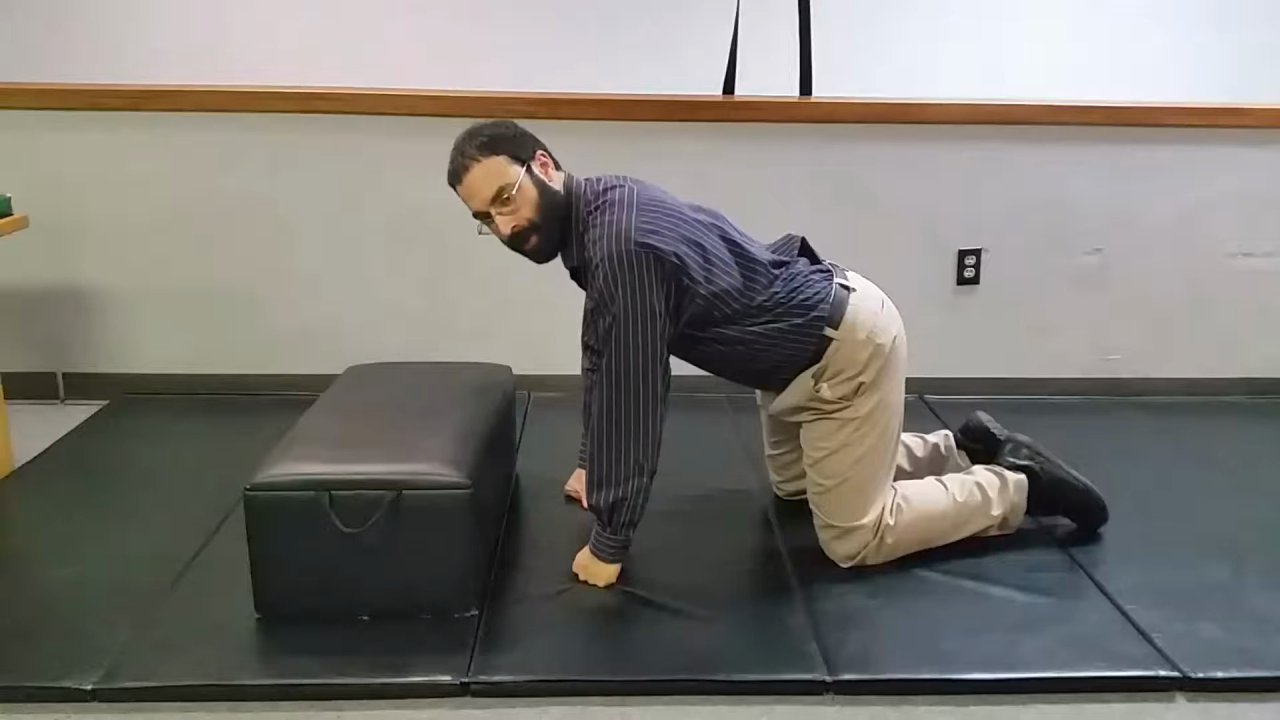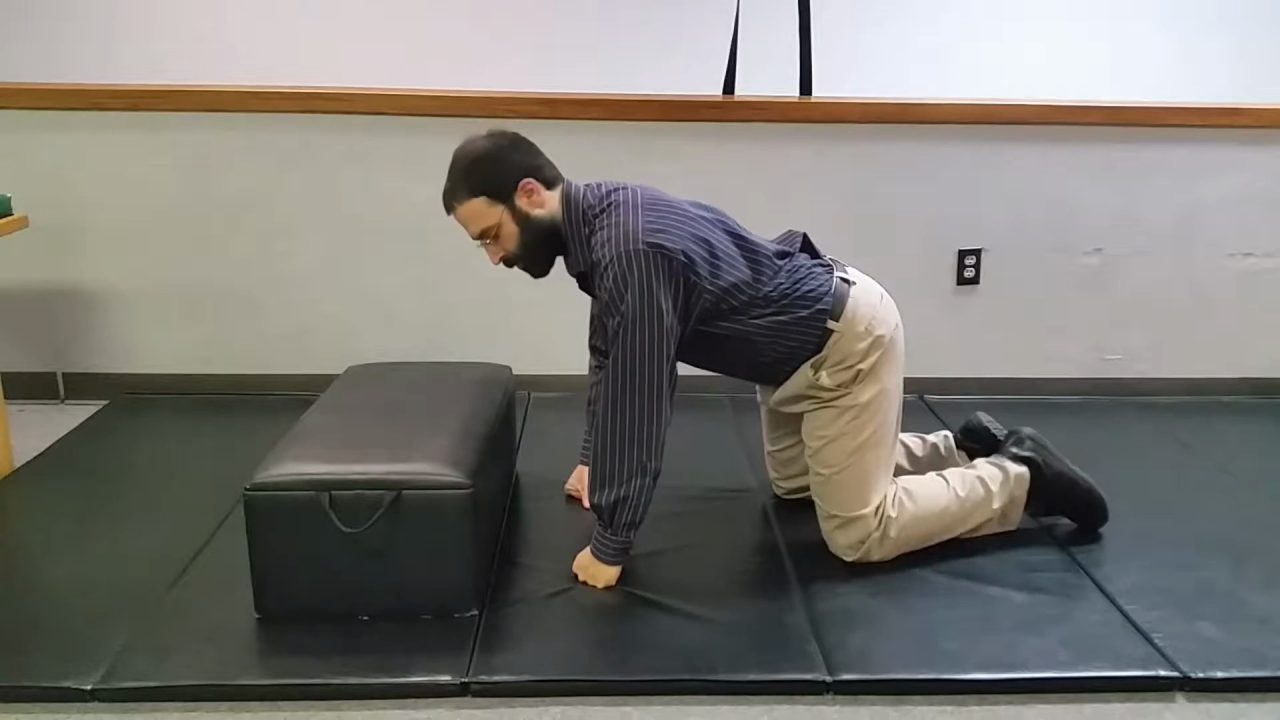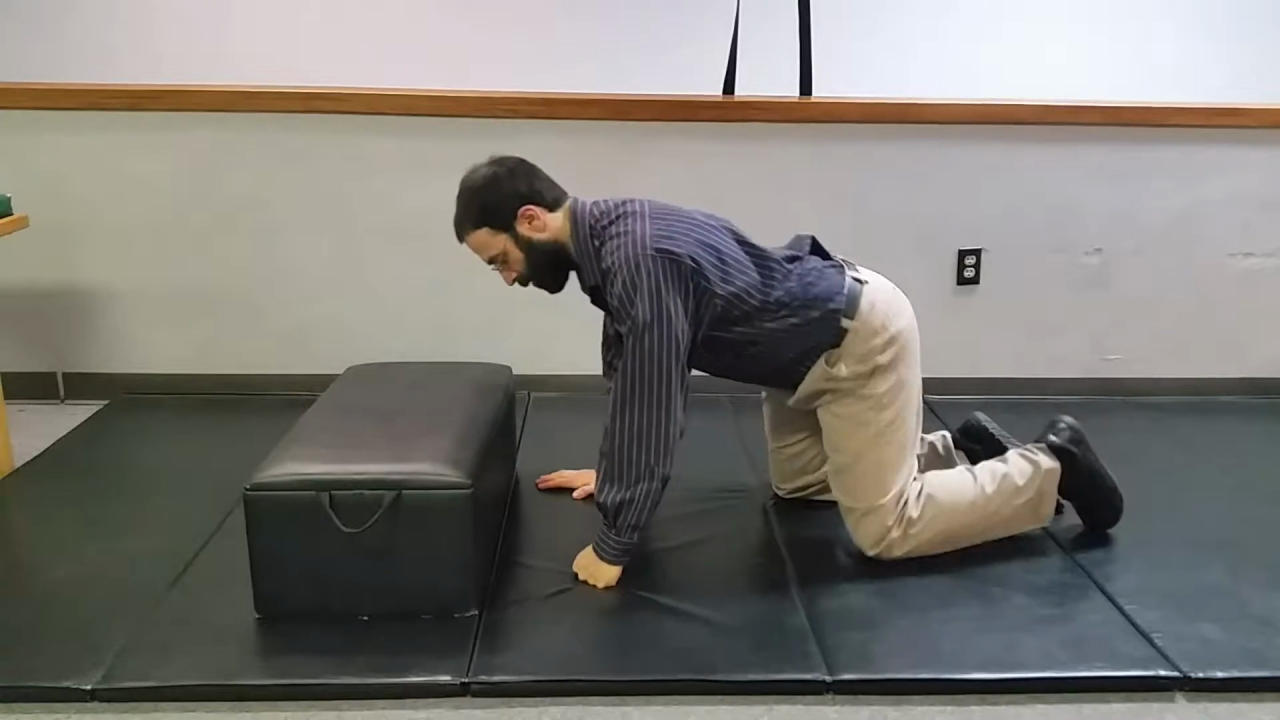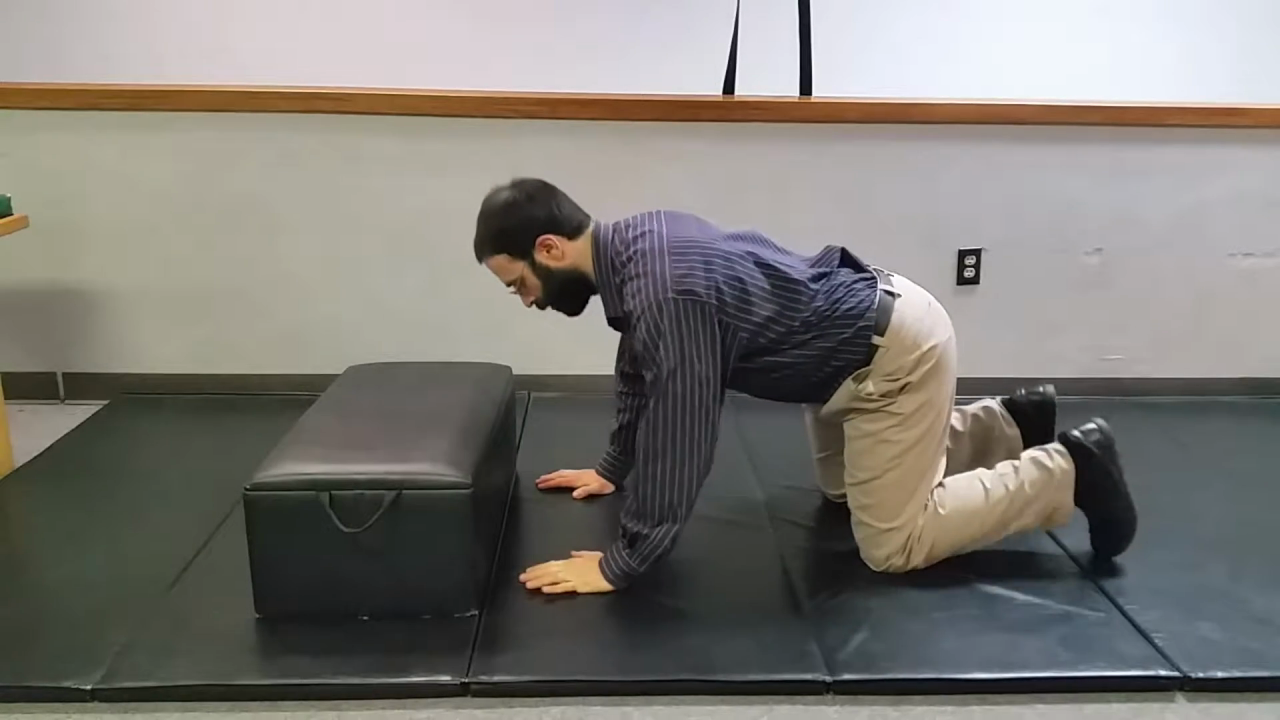
dt=0.7s
person 1, frame 1
left shoulder: (621, 244)
right shoulder: (600, 211)
left elbow: (632, 399)
right elbow: (602, 357)
left wrist: (608, 544)
right wrist: (590, 461)
left hip: (847, 345)
right hip: (811, 335)
left knee: (853, 537)
right knee: (794, 484)
left ankle: (1019, 484)
right ankle: (964, 449)
person 1, frame 2
left shoulder: (629, 249)
right shoulder: (601, 216)
left elbow: (638, 400)
right elbow: (610, 360)
left wrist: (610, 547)
right wrist: (595, 461)
left hip: (847, 338)
right hip: (806, 337)
left knee: (859, 534)
right knee: (797, 482)
left ankle: (1019, 476)
right ankle: (966, 449)
person 1, frame 3
left shoulder: (638, 256)
right shoulder: (610, 235)
left elbow: (651, 405)
right elbow: (626, 375)
left wrist: (613, 546)
right wrist: (609, 472)
left hip: (860, 337)
right hip: (813, 342)
left knee: (886, 527)
right knee: (798, 484)
left ankle: (1051, 465)
right ankle: (961, 450)
person 1, frame 4
left shoulder: (667, 295)
right shoulder: (634, 243)
left elbow: (679, 441)
right elbow: (639, 381)
left wrist: (617, 567)
right wrist: (611, 470)
left hip: (898, 351)
right hip: (865, 327)
left knee: (893, 544)
right knee: (845, 487)
left ankle: (1066, 466)
right ankle: (1013, 423)
